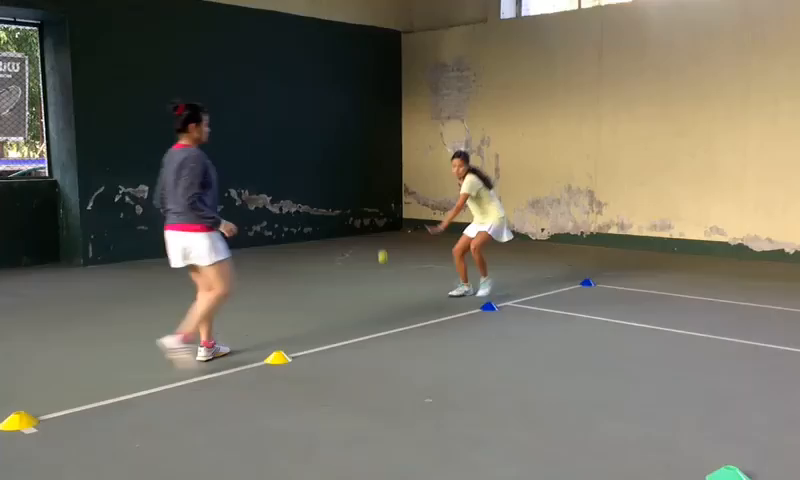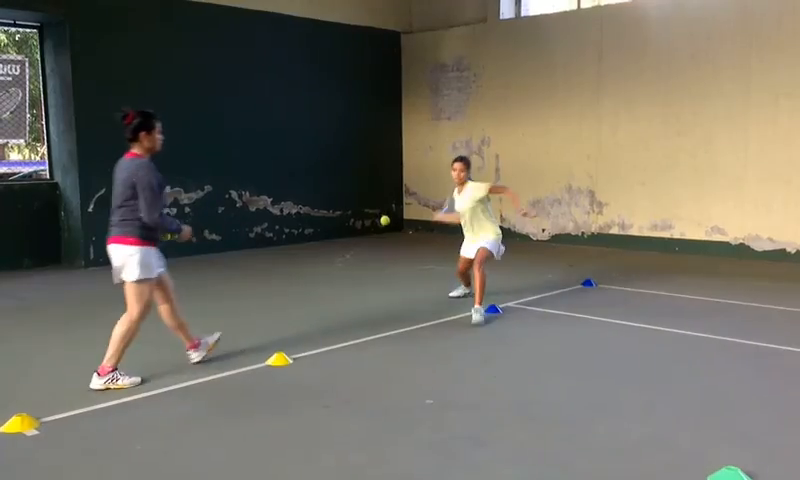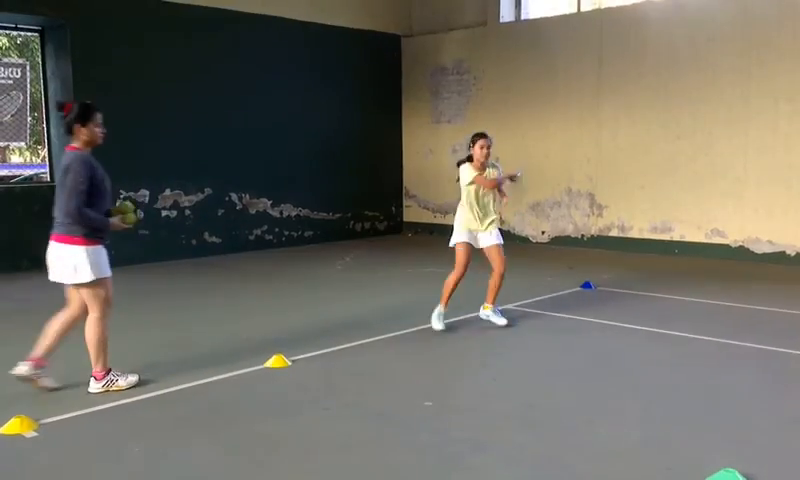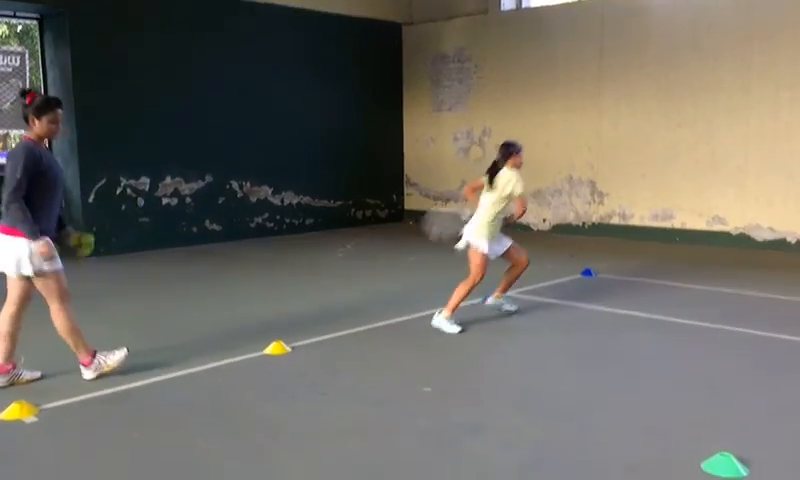
dt=0.3s
person 1, frame 1
left shoulder: (171, 156)
right shoulder: (195, 156)
left elbow: (159, 198)
right elbow: (189, 201)
right wrist: (218, 223)
left hip: (175, 231)
right hip: (198, 233)
left knee: (207, 289)
right knee: (220, 289)
left ankle: (207, 345)
right ankle: (181, 339)
person 1, frame 2
left shoulder: (125, 164)
right shoulder: (144, 168)
right elbow: (152, 216)
left wrist: (167, 226)
right wrist: (179, 229)
left hip: (124, 242)
right hip: (134, 246)
left knee: (167, 297)
right knee: (137, 311)
left ankle: (194, 346)
right ankle: (105, 373)
person 1, frame 3
left shoulder: (78, 158)
right shoulder: (80, 161)
right elbow: (73, 209)
left wrist: (109, 215)
right wrist: (107, 222)
left hip: (64, 245)
right hip: (79, 245)
left knee: (78, 309)
right knee: (100, 308)
left ankle: (33, 363)
right ankle: (101, 376)
person 1, frame 4
left shoulder: (41, 151)
right shoulder: (24, 152)
left wrist: (64, 229)
right wrist: (37, 238)
right hip: (26, 239)
right knee: (60, 300)
right ankle: (89, 361)
person 2, frame 1
left shoulder: (470, 181)
right shoulder: (467, 179)
left elbow: (458, 207)
left wrist: (443, 225)
left hip: (493, 220)
right hip: (481, 220)
left knee: (475, 246)
right knee: (457, 251)
left ankle: (485, 280)
right ankle: (465, 285)
person 2, frame 2
left shoulder: (476, 188)
right shoulder: (456, 192)
left elbow: (504, 189)
left wrist: (518, 207)
right wrist: (442, 217)
left hip: (489, 237)
right hip: (472, 238)
left knee: (478, 265)
right knee: (461, 270)
left ankle: (478, 308)
right ankle: (467, 287)
person 2, frame 3
left shoulder: (494, 168)
right shoulder: (465, 169)
left elbow: (498, 185)
right elbow: (489, 184)
left wrist: (502, 193)
right wrist: (508, 177)
left hip: (488, 225)
right hip: (466, 224)
left knee: (499, 267)
right knee: (460, 269)
left ankle: (489, 309)
right ankle: (441, 309)
person 2, frame 4
left shoulder: (495, 174)
right shoulder: (513, 176)
left elbow: (468, 190)
right elbow: (521, 208)
right wrist: (511, 219)
left hip: (492, 232)
right hip: (480, 231)
left knee: (522, 261)
right knee: (476, 276)
left ankle: (497, 298)
right ankle: (444, 315)
